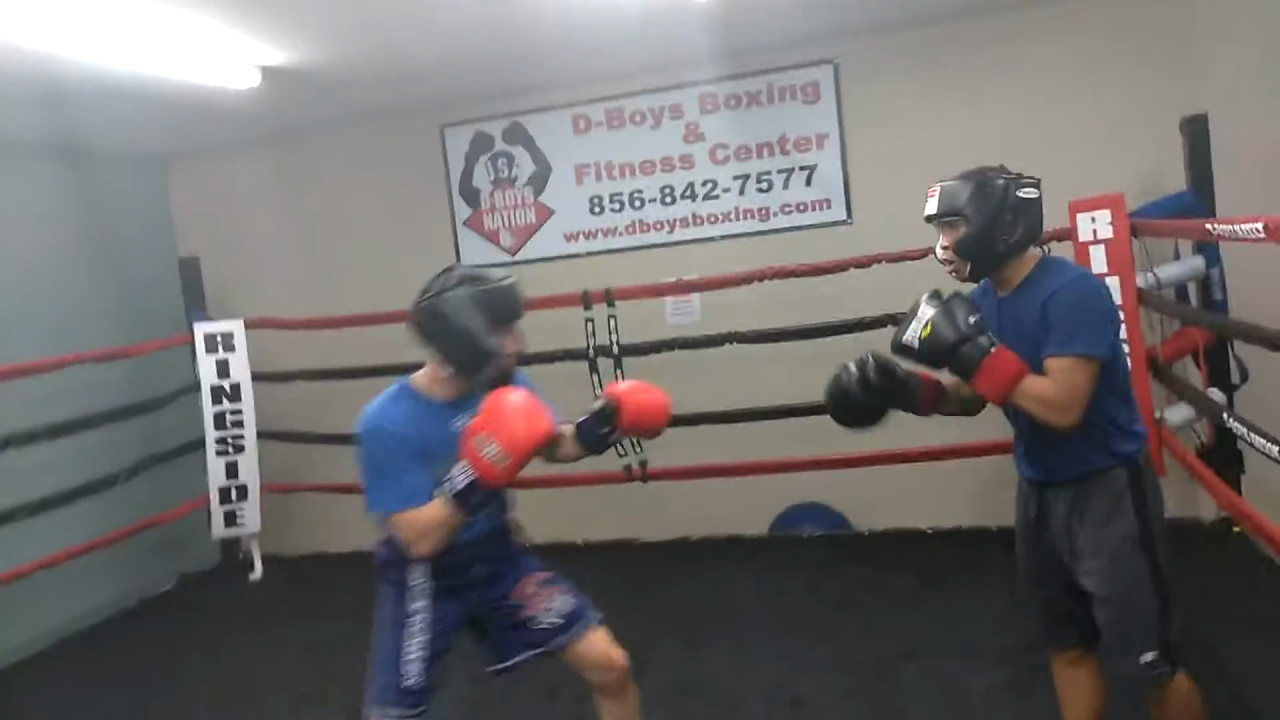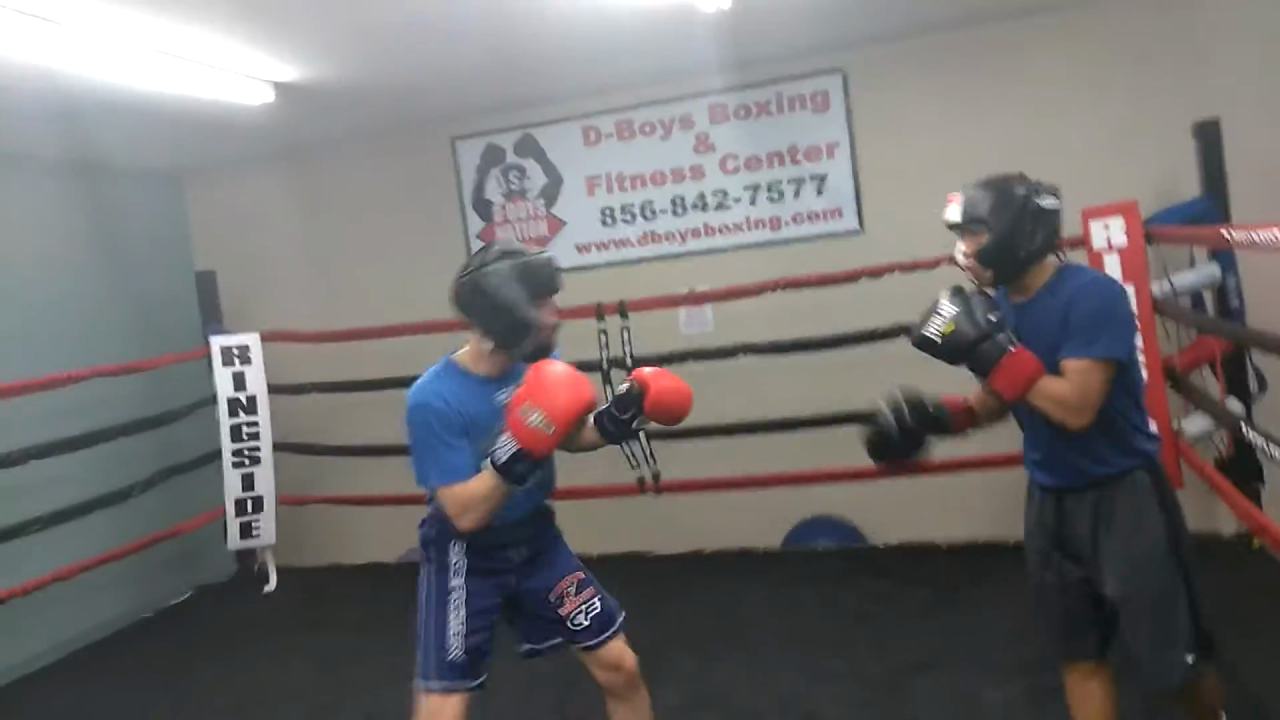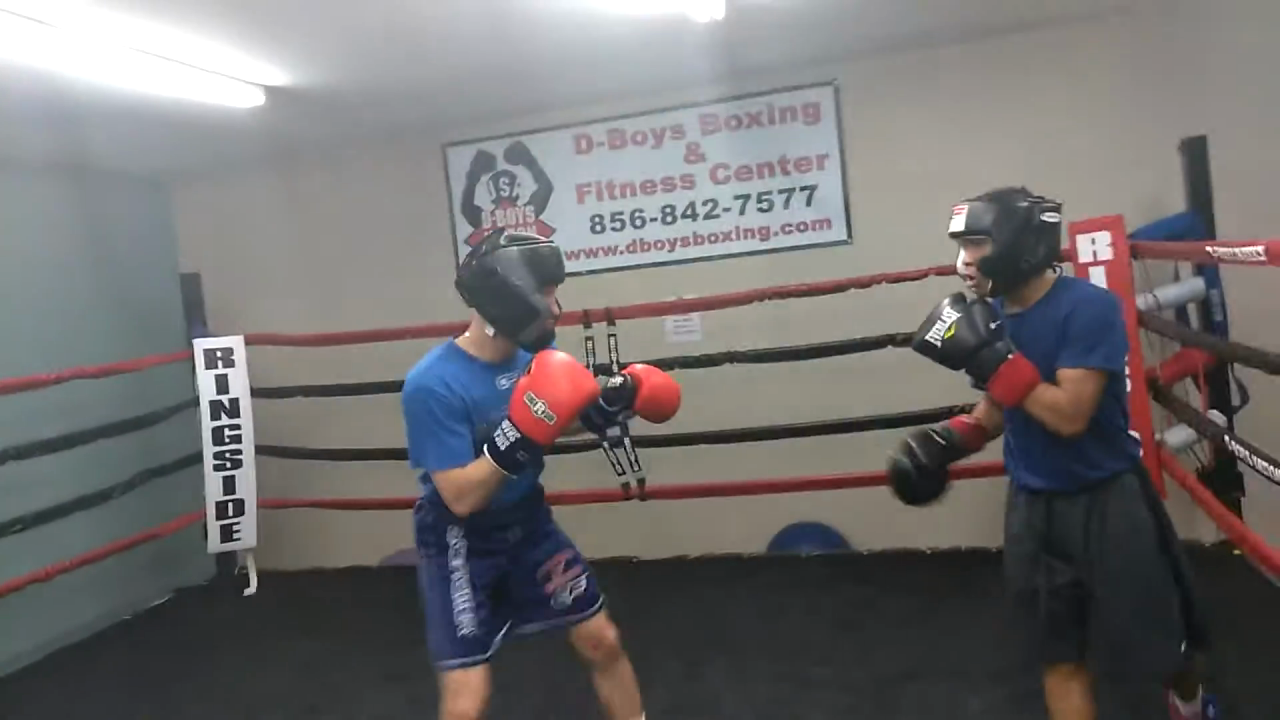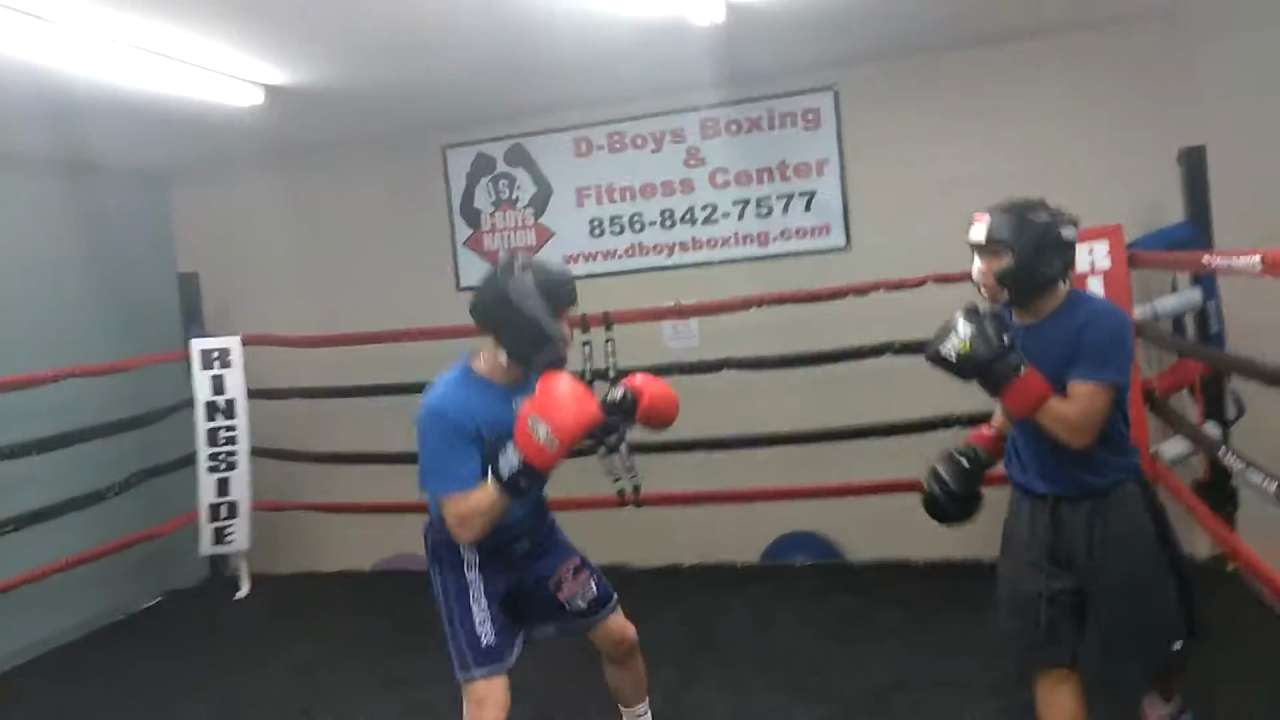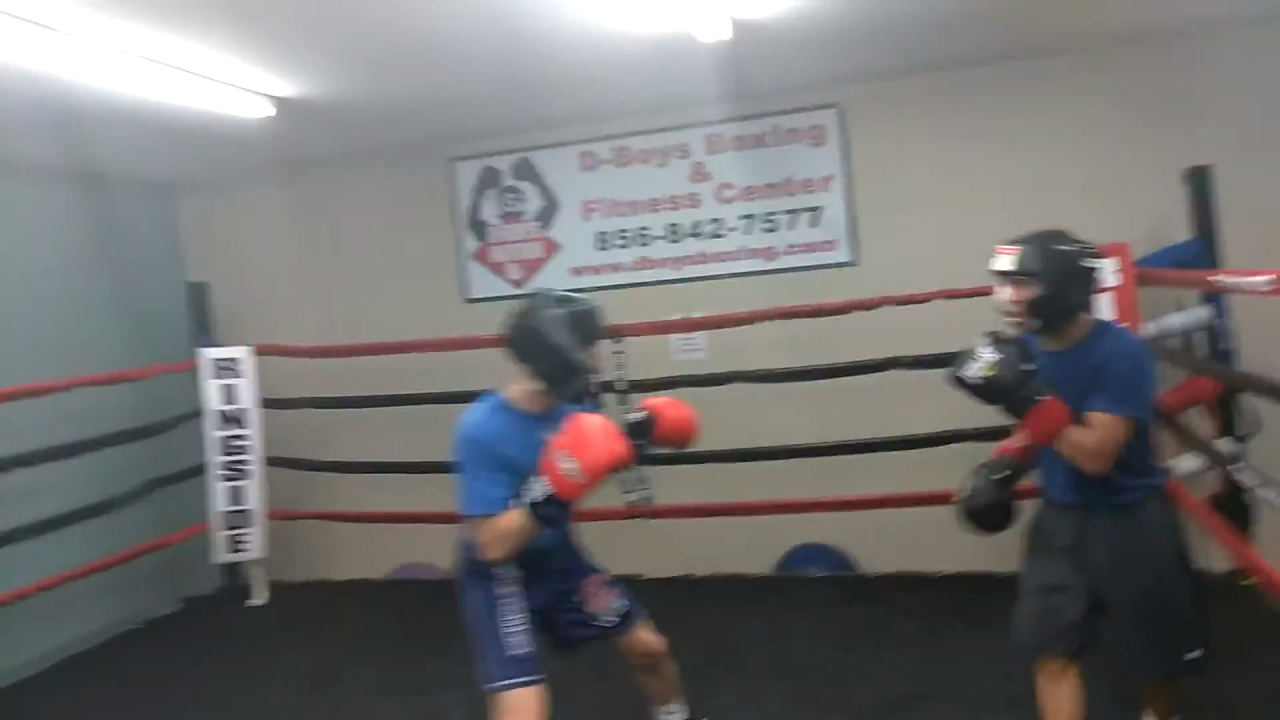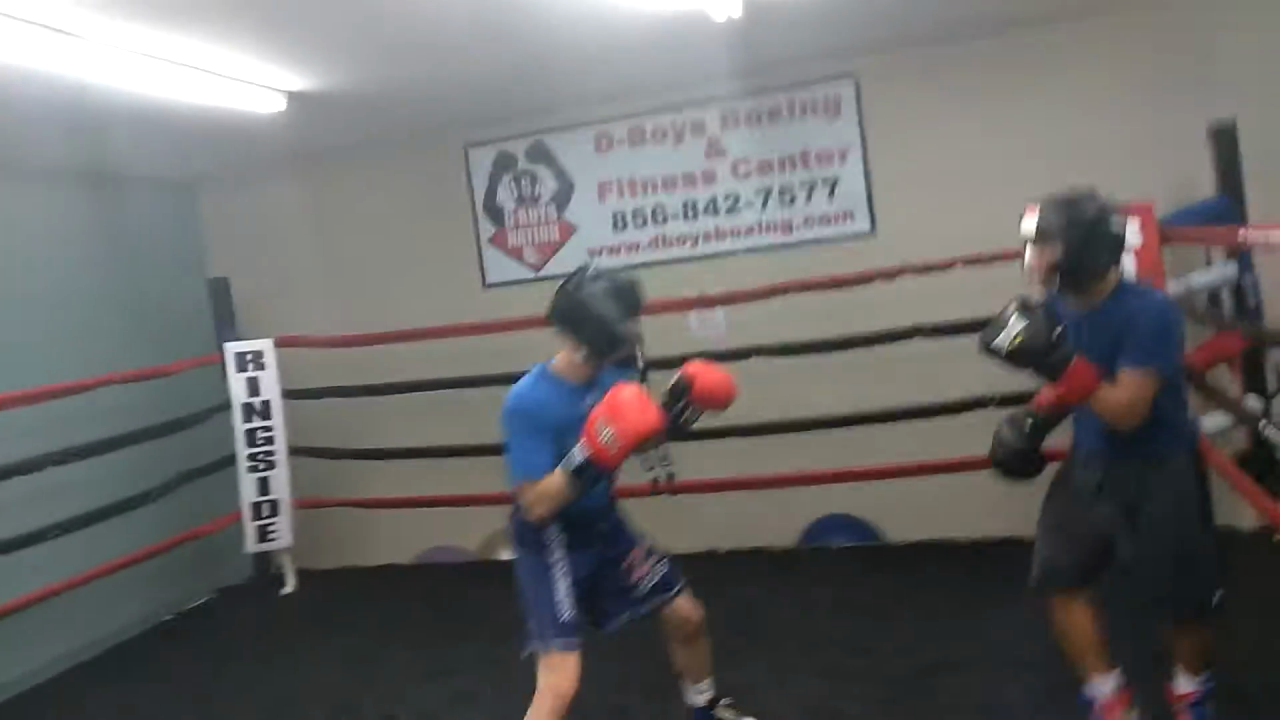
dt=0.1s
person 1, frame 1
left shoulder: (1074, 290)
right shoulder: (982, 299)
left elbow: (1061, 407)
right elbow: (967, 393)
left wrist: (972, 352)
right wrist: (902, 383)
left hip: (1106, 490)
right hip: (1040, 490)
left knee: (1147, 653)
right knee: (1067, 643)
person 1, frame 2
left shoulder: (1093, 295)
right shoulder: (1000, 304)
left elbow: (1076, 408)
right elbow: (996, 401)
left wrist: (992, 350)
right wrist: (939, 413)
left hip: (1125, 493)
right hip: (1050, 498)
left knee: (1177, 657)
right knee: (1080, 655)
person 1, frame 3
left shoulder: (1089, 307)
right shoulder: (990, 313)
left elbow: (1069, 415)
left wrist: (988, 358)
right wrist: (951, 438)
left hip: (1108, 500)
right hip: (1031, 505)
left knee: (1159, 645)
right knee: (1057, 655)
person 1, frame 4
left shoulder: (1100, 322)
right shoulder: (1001, 322)
left elbow: (1079, 428)
left wrist: (1002, 370)
right wrist: (975, 453)
left hip: (1112, 507)
right hip: (1035, 511)
left knee: (1154, 645)
right knee: (1050, 659)
person 1, frame 5
left shoulder: (1121, 353)
right shoulder: (1027, 343)
left elbow: (1098, 455)
left wrist: (1026, 398)
right wrist: (1007, 464)
left hip: (1132, 521)
right hip: (1063, 518)
left knee: (1158, 653)
right knee: (1051, 653)
person 1, frame 6
left shoulder: (1147, 311)
right shoulder: (1055, 303)
left elbow: (1128, 411)
left wrist: (1057, 361)
right wrist: (1036, 417)
left hip: (1160, 468)
right hip: (1092, 467)
left knee: (1184, 601)
right knee: (1059, 580)
person 2, frame 1
left shoulder: (499, 385)
right shoulder: (387, 426)
left elbow: (549, 446)
right elbow: (420, 539)
left wrist: (599, 427)
right wrist: (474, 479)
left hip: (496, 557)
right hip: (424, 579)
left knee: (607, 664)
person 2, frame 2
left shoulder: (536, 364)
right shoulder: (433, 400)
left elbow: (571, 435)
right elbow: (465, 515)
left wrist: (621, 415)
right wrist: (518, 447)
left hip: (535, 542)
right hip: (465, 560)
left knee: (619, 667)
person 2, frame 3
left shoulder: (533, 351)
right shoulder: (432, 384)
left elbow: (560, 414)
right elbow: (462, 499)
left wrist: (608, 403)
right wrist: (519, 434)
left hip: (527, 524)
right hip: (459, 541)
left knee: (602, 643)
person 2, frame 4
left shoulder: (541, 369)
right shoulder: (445, 409)
right elbow: (465, 524)
left wrist: (611, 413)
right wrist: (521, 463)
left hip: (533, 534)
right hip: (469, 557)
left knee: (620, 638)
person 2, frame 5
left shoulder: (567, 401)
right shoulder: (482, 433)
left elbow: (591, 454)
right elbow: (491, 546)
left wrist: (636, 435)
right wrist: (550, 490)
left hip: (556, 558)
right hip: (501, 579)
left knee: (649, 648)
person 2, frame 6
left shoulder: (613, 372)
right shoulder: (528, 403)
left elbow: (635, 433)
right elbow: (536, 506)
left wrist: (675, 409)
right wrist: (588, 456)
left hip: (602, 526)
right hip: (550, 543)
left knee: (687, 618)
